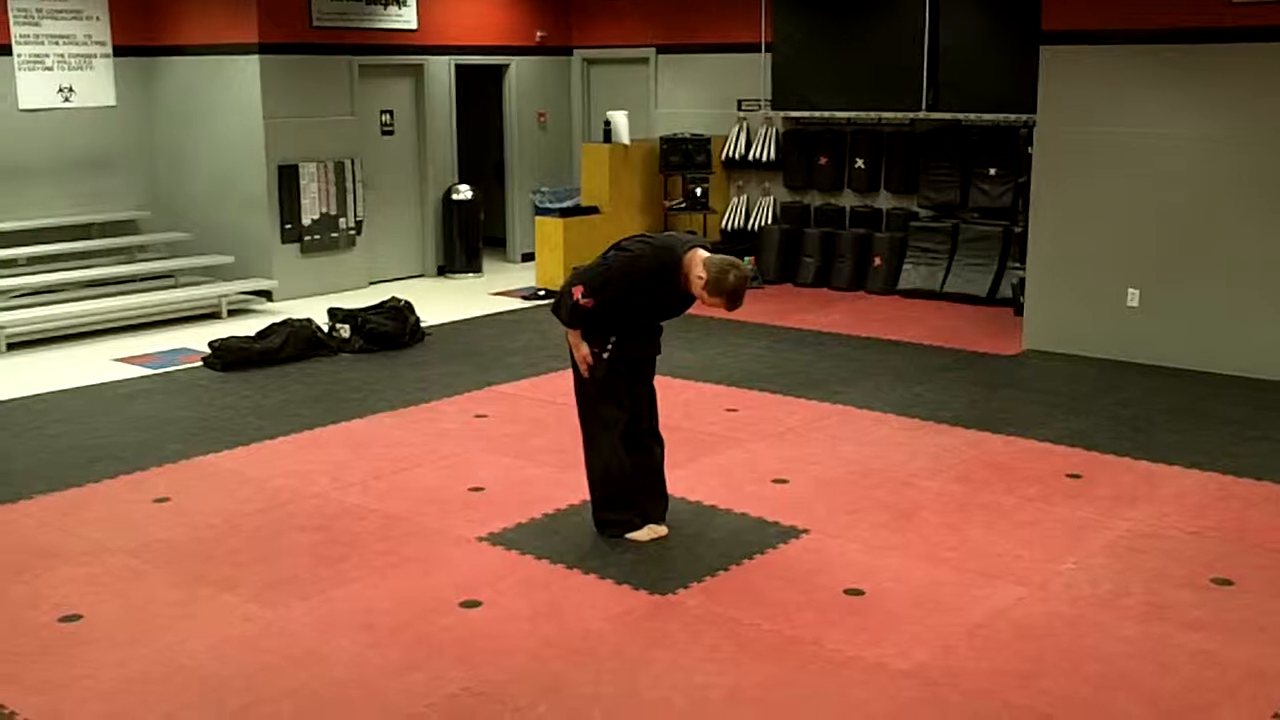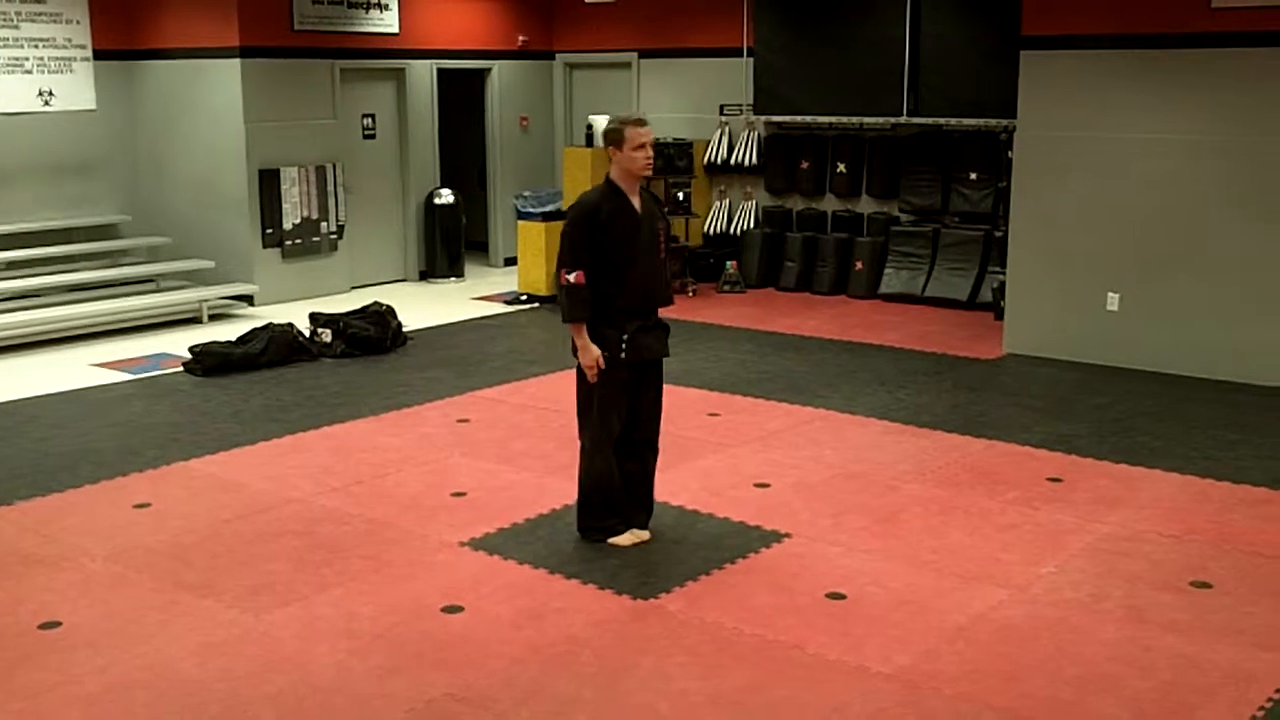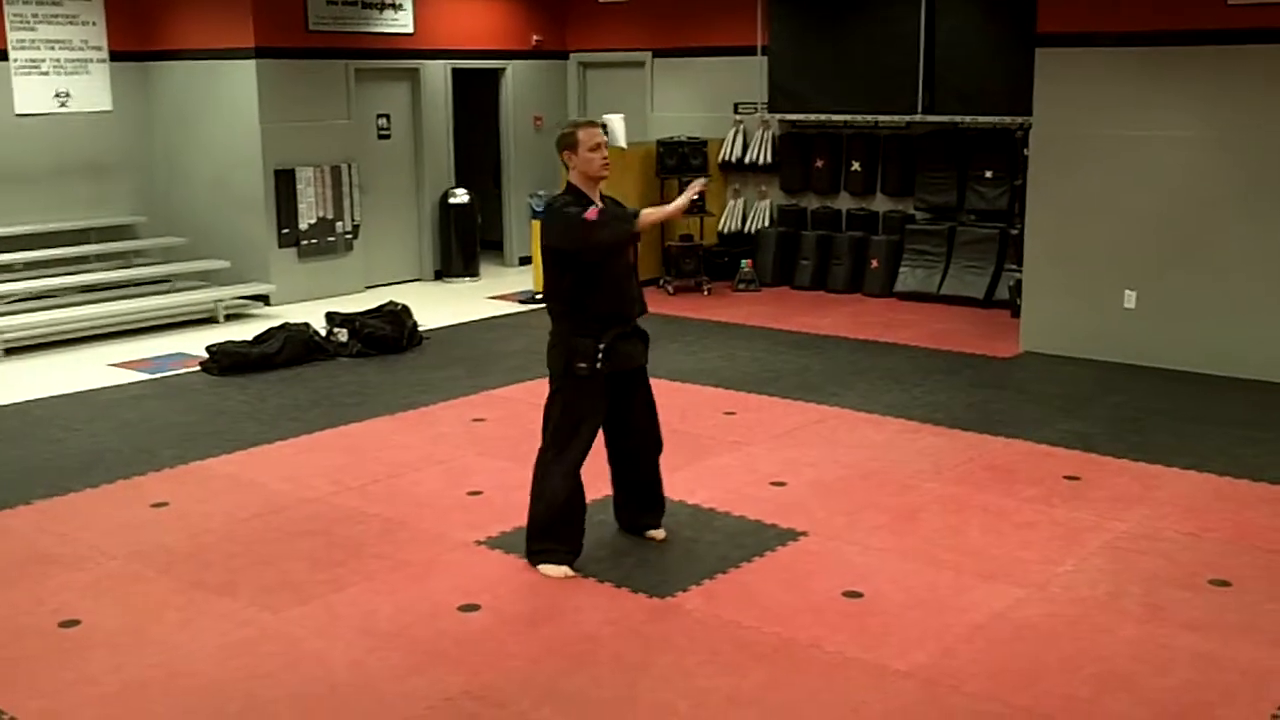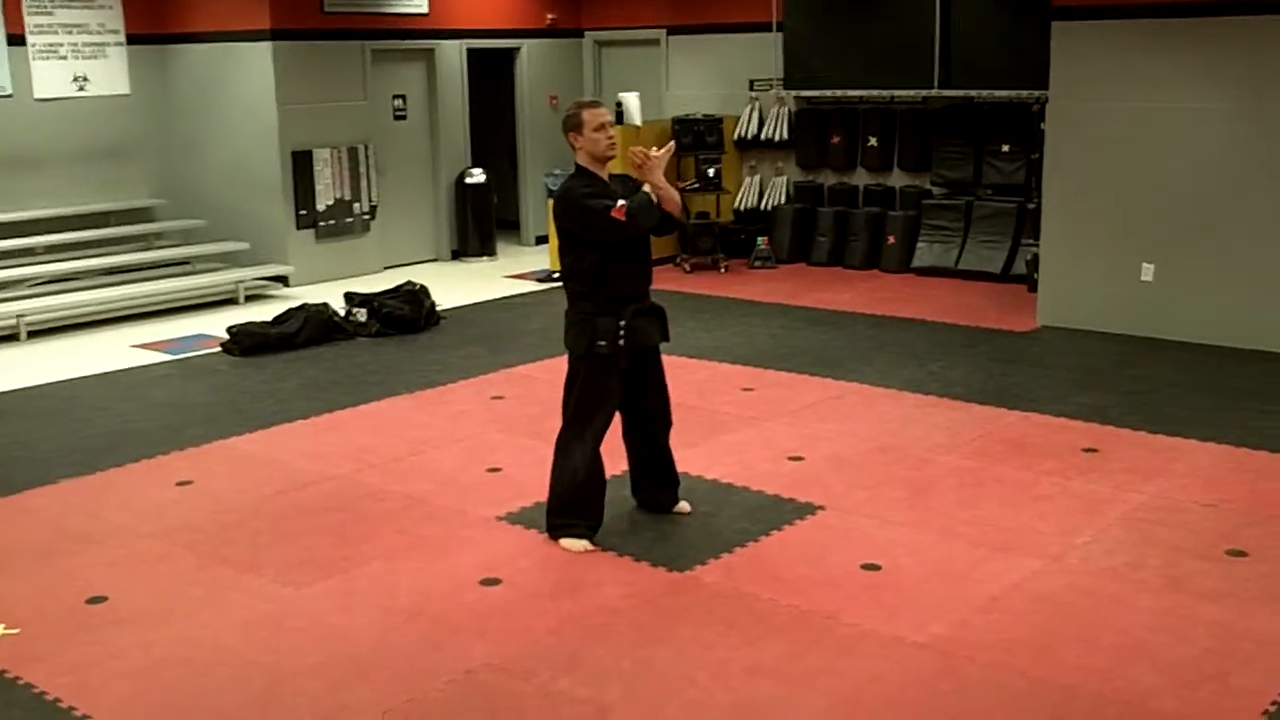
dt=1s
person 1, frame 1
left shoulder: (703, 263)
right shoulder: (646, 259)
right elbow: (579, 285)
left wrist: (646, 336)
right wrist: (576, 340)
left hip: (639, 338)
right hip: (600, 338)
left knee: (643, 424)
right knee: (607, 425)
left ankle: (648, 509)
right ankle: (618, 517)
person 1, frame 2
left shoulder: (653, 206)
right shoulder: (590, 209)
right elbow: (572, 280)
right wrist: (583, 342)
left hip: (647, 335)
right hip: (606, 340)
left knee: (643, 432)
right knee: (603, 433)
left ankle: (633, 516)
right ankle: (600, 523)
person 1, frame 3
left shoulder: (614, 209)
right shoulder: (561, 213)
right elbow: (605, 233)
right wrist: (669, 210)
left hip: (623, 343)
right hip: (579, 350)
left knee: (640, 437)
right knee: (564, 450)
left ankle: (640, 515)
right ankle: (549, 547)
person 1, frame 4
left shoulder: (625, 185)
right shoulder: (574, 196)
left elbow: (672, 219)
right elbow: (629, 224)
left wrist: (656, 181)
right wrist: (652, 182)
left hip: (638, 318)
right hip: (597, 327)
left knee: (651, 414)
right knee: (584, 426)
left ankle: (658, 493)
right ankle: (569, 522)
